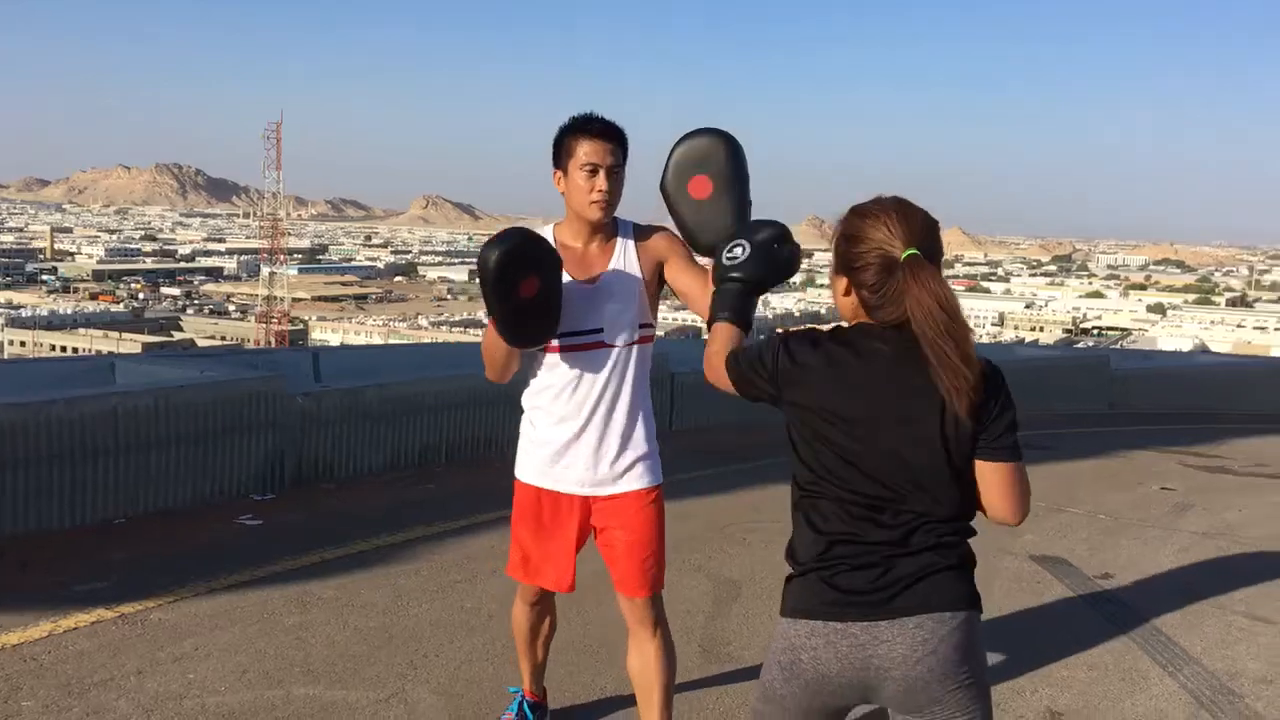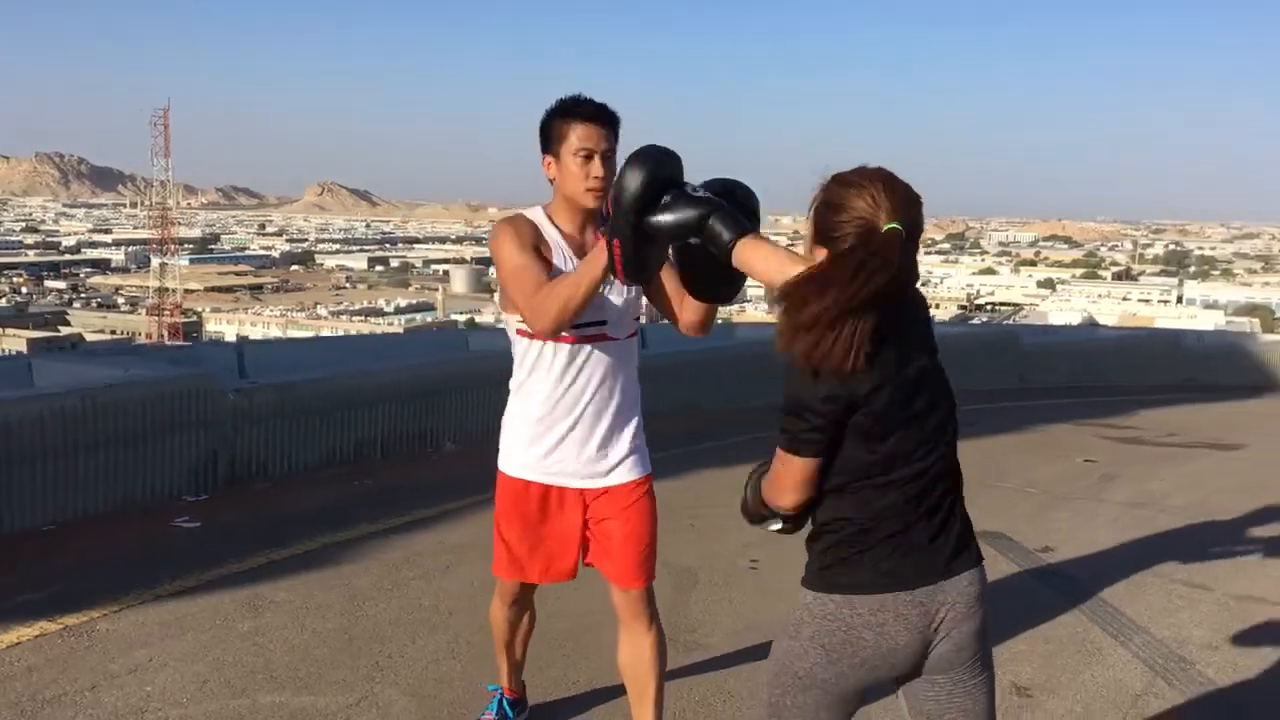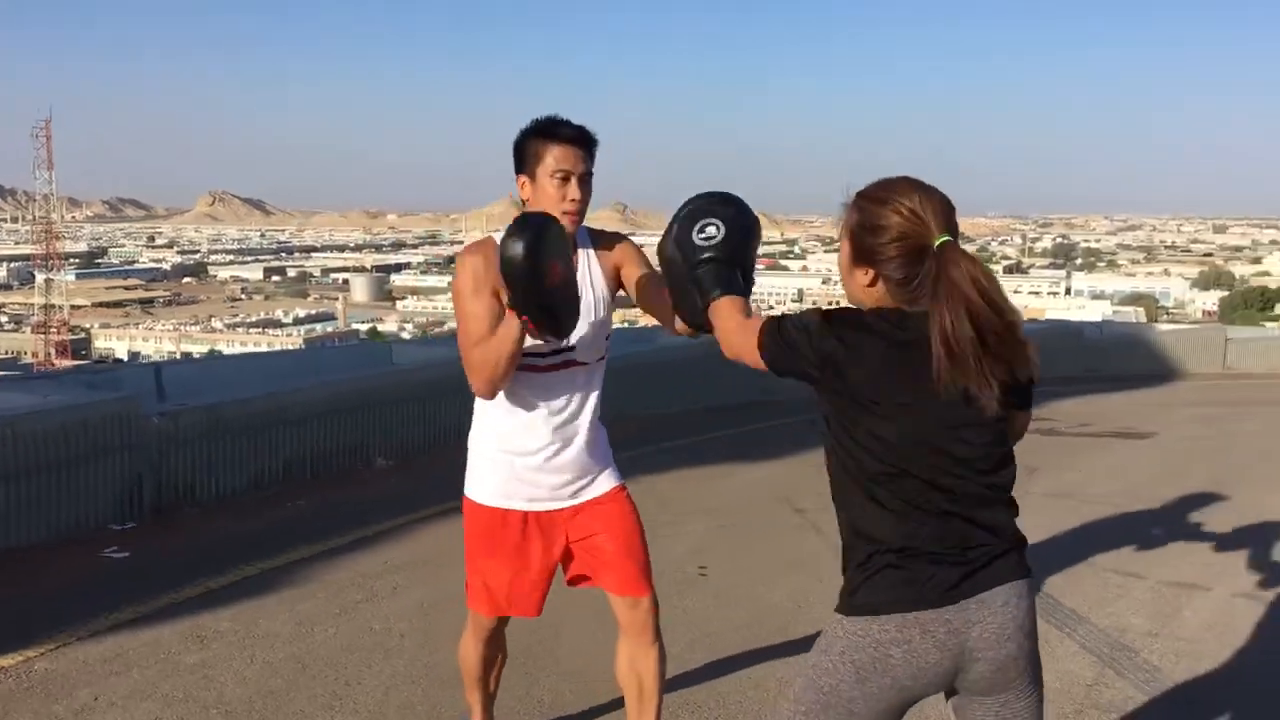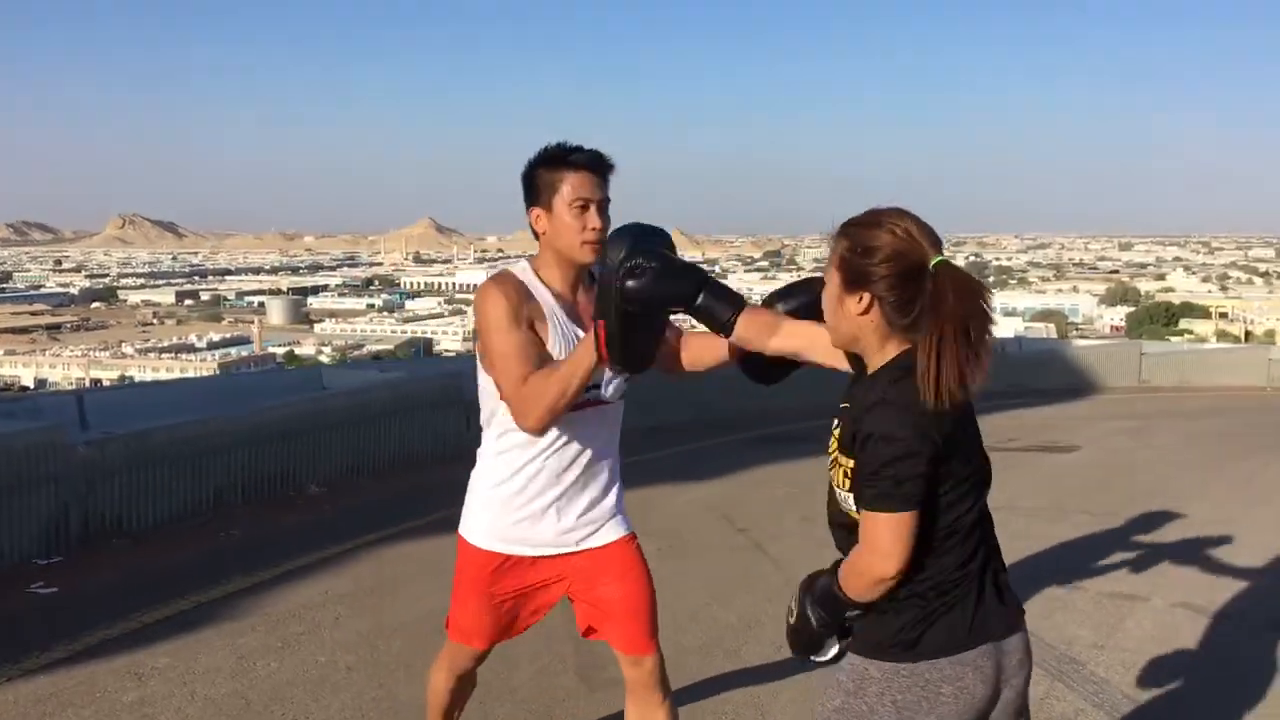
dt=0.3s
person 1, frame 1
left shoulder: (652, 247)
right elbow: (498, 371)
left hip: (627, 468)
right hip: (546, 465)
left knee: (644, 611)
right knee: (534, 593)
person 1, frame 2
right shoulder: (516, 235)
left elbow: (694, 322)
right elbow: (545, 319)
right wrist: (611, 249)
left hip: (617, 460)
right hip: (534, 457)
left knee: (636, 603)
right knee: (513, 588)
person 1, frame 3
left shoulder: (613, 252)
right shoulder: (482, 263)
left elbow: (683, 316)
right elbow: (484, 380)
right wrist: (520, 313)
left hip: (589, 477)
right hip: (505, 483)
left knee: (640, 614)
right knee: (487, 623)
person 1, frame 4
right shoulder: (503, 296)
left elbow: (675, 353)
right elbow: (532, 411)
right wrist: (603, 338)
left hip: (597, 524)
right hip: (504, 525)
left knee: (645, 670)
right knee: (463, 654)
person 2, frame 1
left shoulder: (805, 363)
right shoulder: (973, 380)
left elbow: (718, 364)
right elbow: (1007, 508)
left wrist: (730, 285)
left hip: (821, 628)
right hip: (935, 629)
person 2, frame 2
left shoulder: (824, 363)
right shoulder: (904, 312)
left elbow: (787, 493)
right elbow: (797, 279)
left wrist: (758, 494)
left hip: (855, 603)
right hip: (953, 589)
person 2, frame 3
left shoulder: (842, 343)
right shoulder: (998, 349)
left elbow: (742, 337)
left wrist: (711, 271)
left hip: (891, 621)
right hip: (1000, 607)
person 2, frame 4
left shoulder: (891, 412)
right shoulder: (920, 366)
left elbow: (883, 561)
right elbow: (780, 335)
left wrist: (825, 600)
right wrist: (693, 291)
left hip: (924, 660)
right hip: (999, 643)
